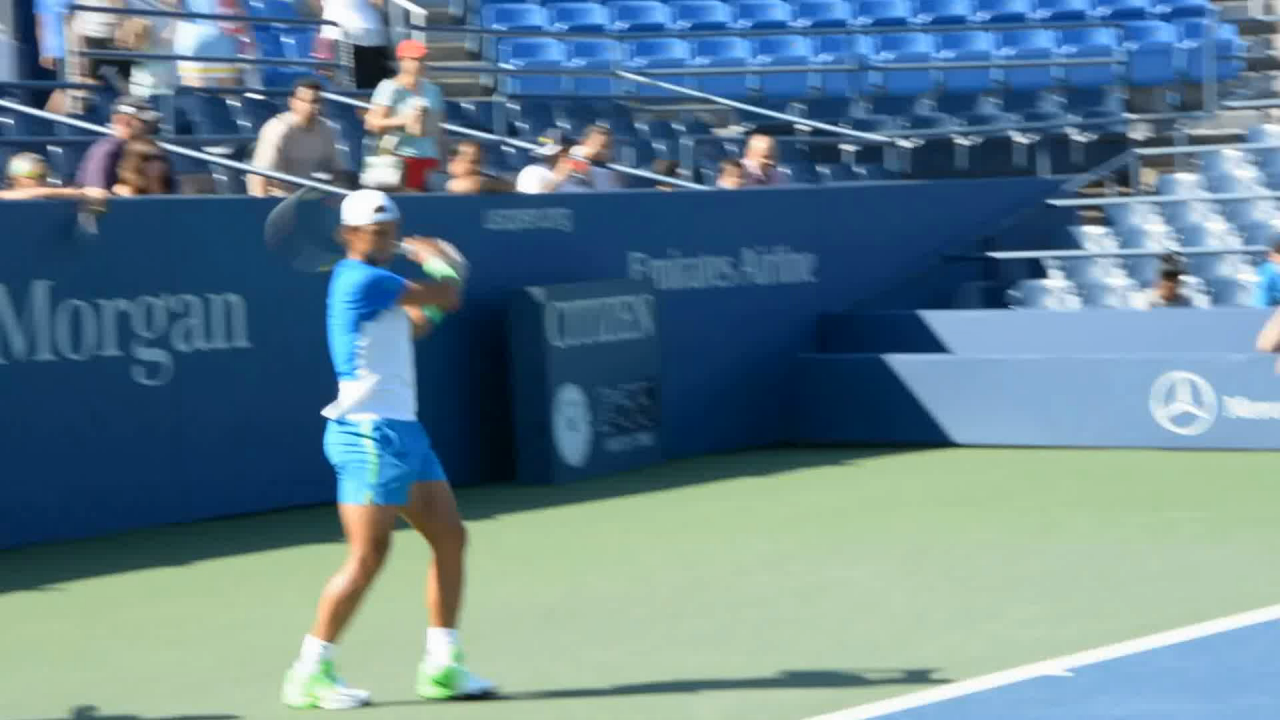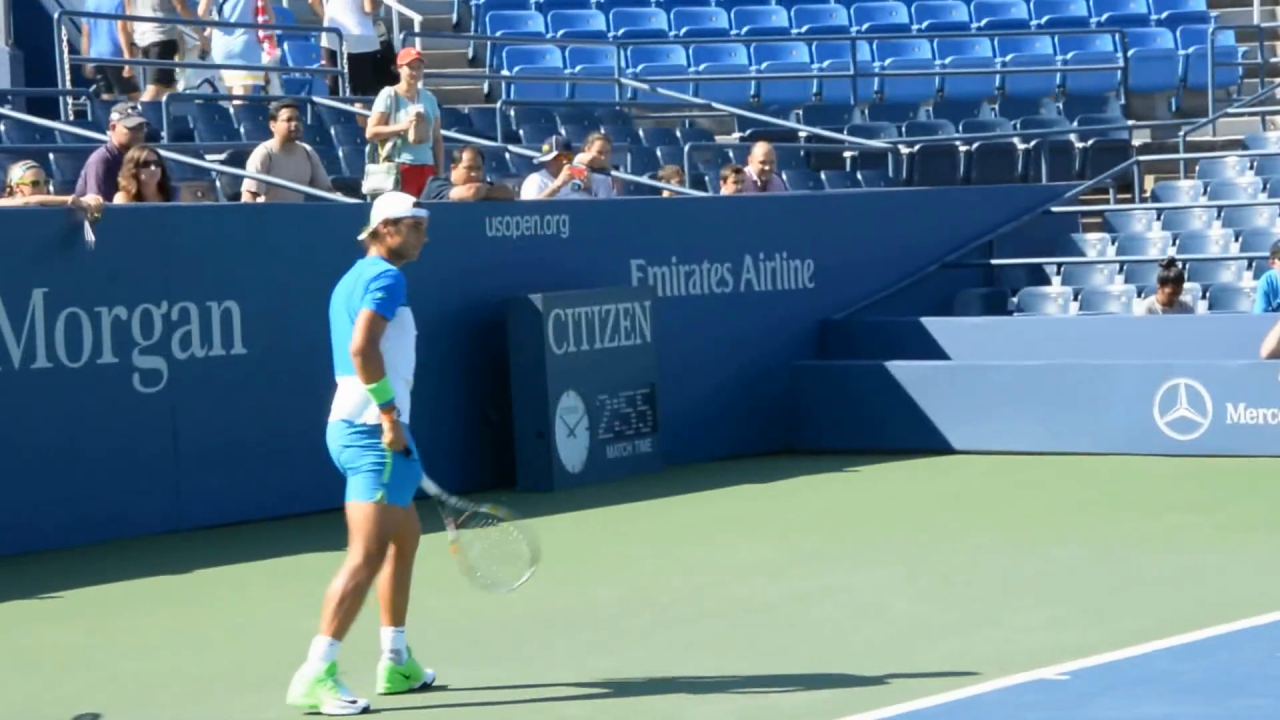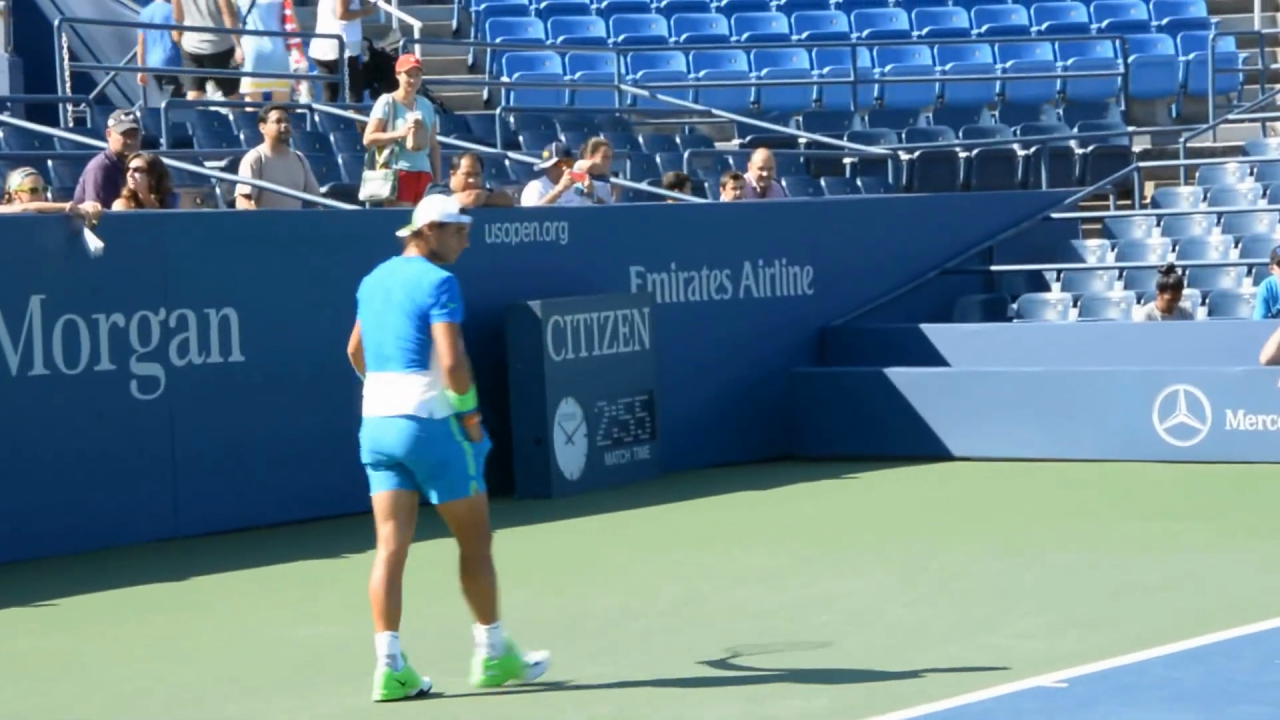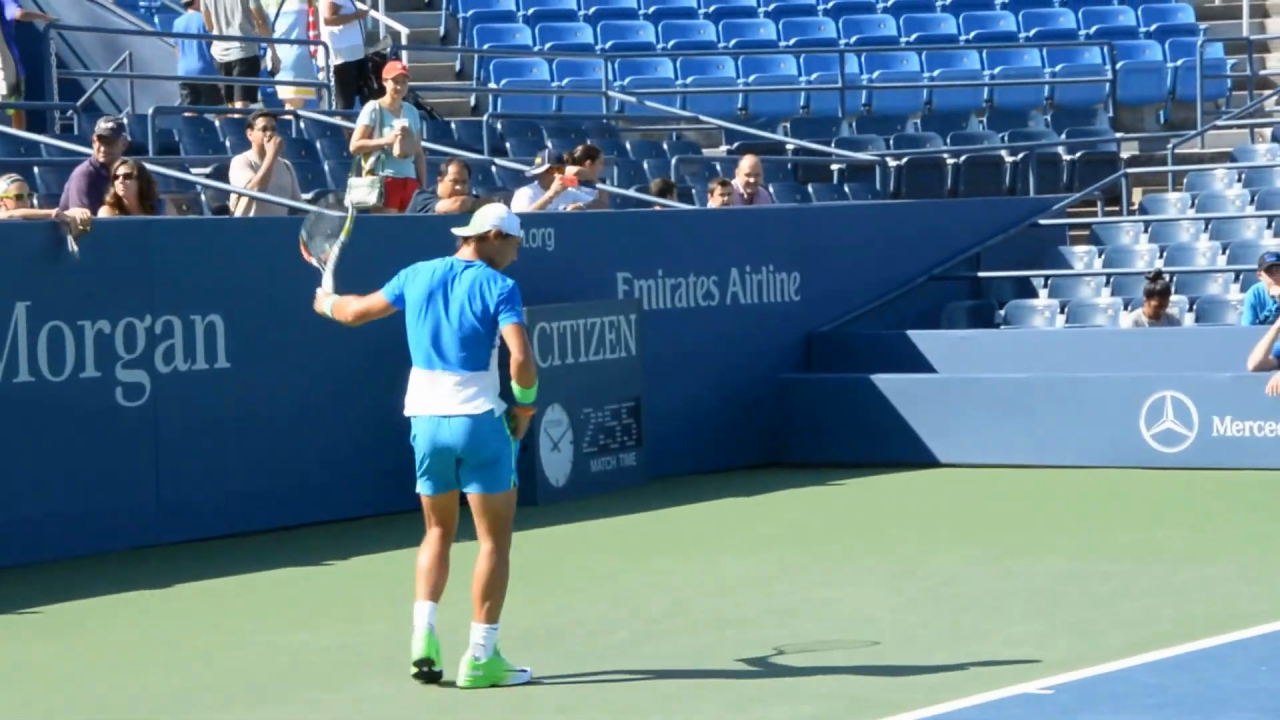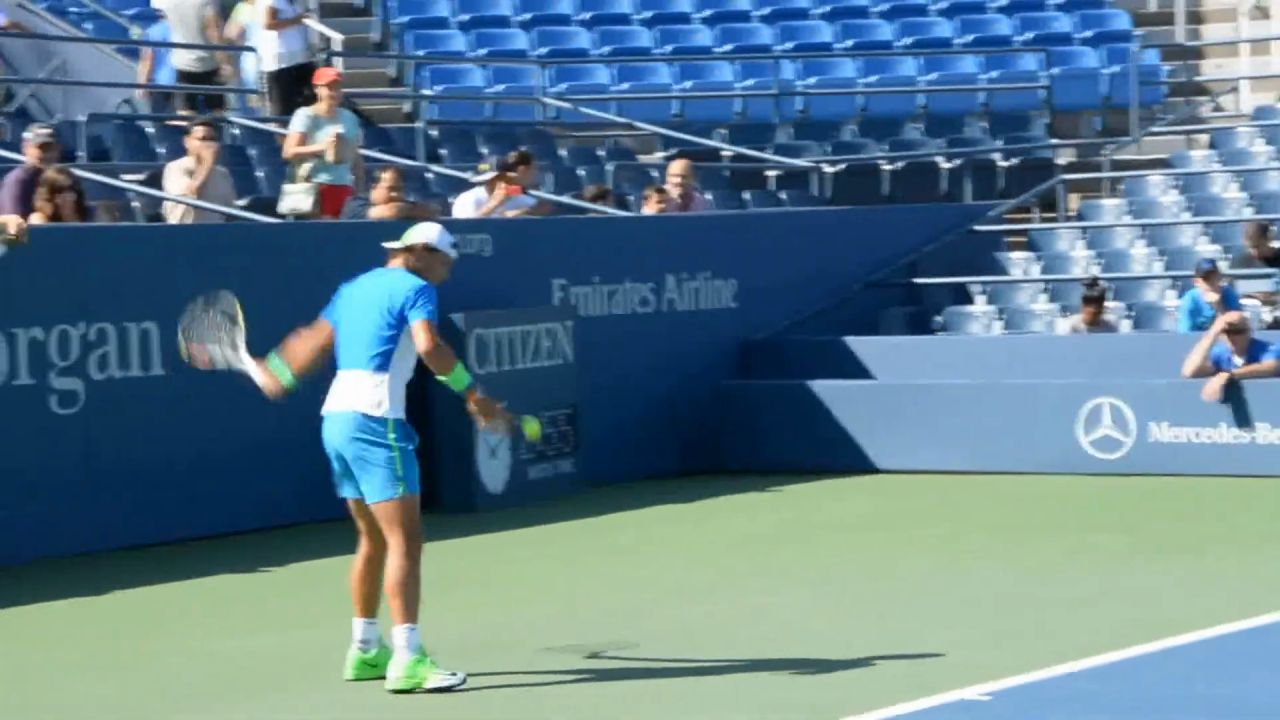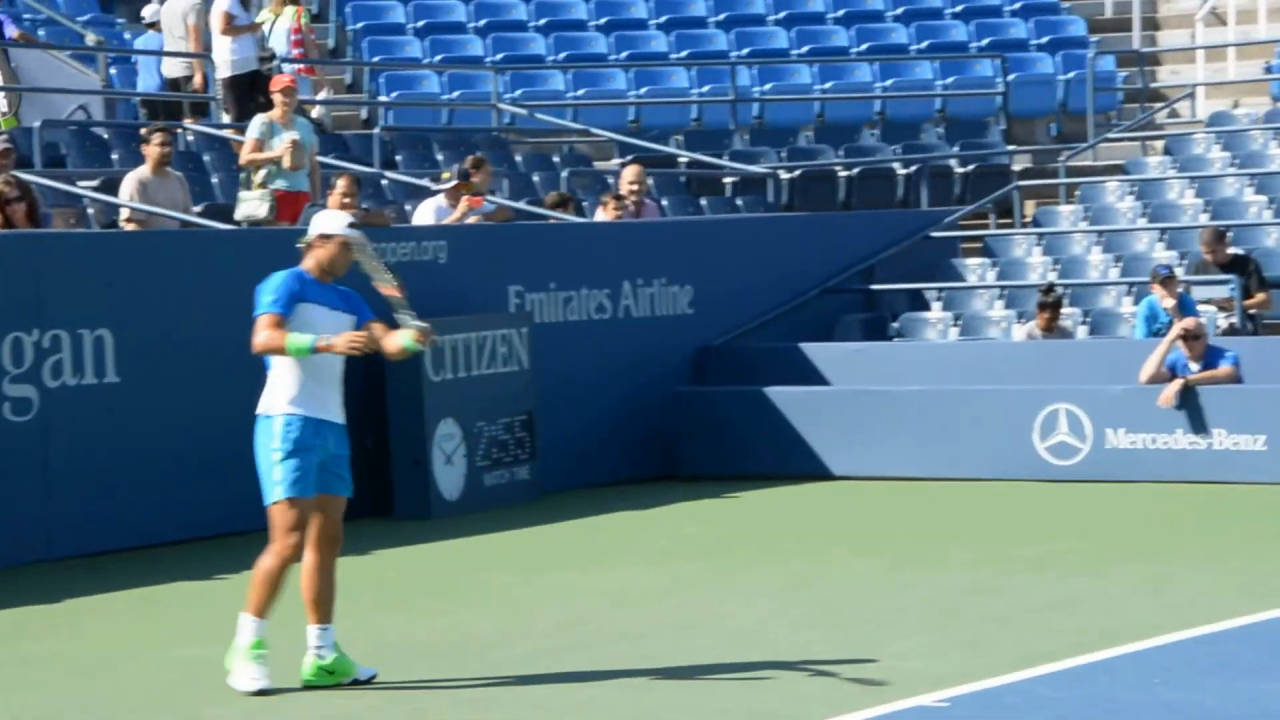
dt=0.5s
person 1, frame 1
left shoulder: (370, 282)
right shoulder: (363, 280)
left elbow: (422, 316)
right elbow: (444, 295)
left wrist: (431, 257)
right wrist: (443, 263)
left hip: (401, 431)
right hip: (370, 434)
left knee: (451, 539)
right knee: (367, 559)
left ankle: (442, 667)
right ankle: (309, 674)
person 1, frame 2
left shoulder: (354, 279)
right shoulder: (386, 277)
right elbow: (362, 348)
right wrist: (389, 409)
left hip: (357, 428)
right hip: (373, 433)
left knee: (405, 540)
right knee: (367, 556)
left ankle: (397, 662)
right ankle: (315, 675)
person 1, frame 3
left shoulder: (374, 280)
right shoulder: (439, 283)
left elbow: (357, 351)
right elbow: (451, 360)
right wrist: (470, 410)
left hip: (378, 425)
right hip: (428, 425)
left knee: (391, 548)
right knee: (475, 543)
left ankle: (391, 667)
right ankle: (494, 654)
person 1, frame 4
left shoulder: (416, 276)
right shoulder: (499, 287)
left elbow: (355, 312)
right elbow: (522, 358)
left wrist: (325, 301)
right wrist: (525, 404)
left hip: (426, 421)
right hip: (479, 421)
left knee: (439, 532)
right knee: (494, 541)
left ankle: (425, 635)
right ankle: (481, 658)
person 1, frame 5
left shoulder: (355, 288)
right shoulder: (416, 289)
left elbow: (312, 341)
right elbow: (429, 348)
left wrist: (275, 372)
right wrist: (472, 394)
left hip: (343, 424)
right hip: (374, 425)
left knee: (375, 540)
right knee: (404, 542)
left ankle: (366, 651)
right ankle: (408, 660)
person 1, frame 6
left shoulder: (348, 300)
right shoulder: (282, 284)
left elbow: (385, 339)
right elbow: (264, 340)
left wrist: (409, 337)
right wrist: (329, 344)
left hip: (331, 430)
right hip: (287, 427)
left knee: (326, 544)
right knee: (289, 541)
left ankle: (323, 656)
right ankle: (246, 647)
